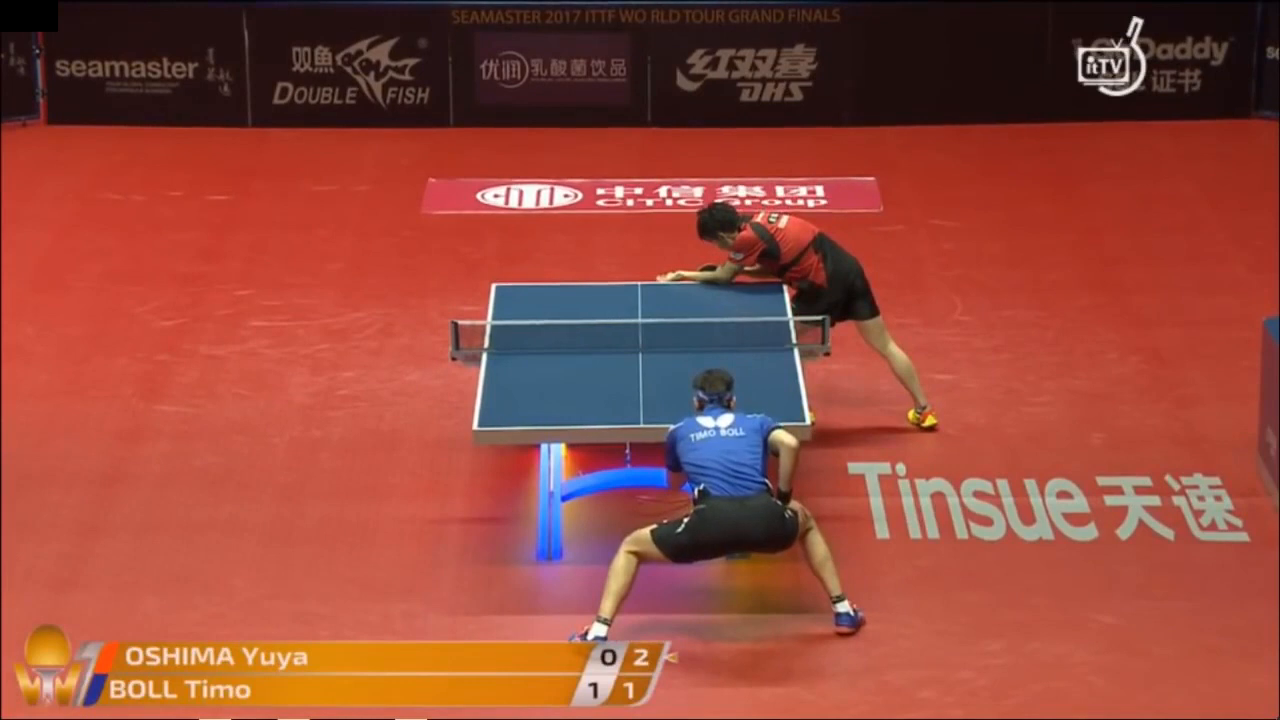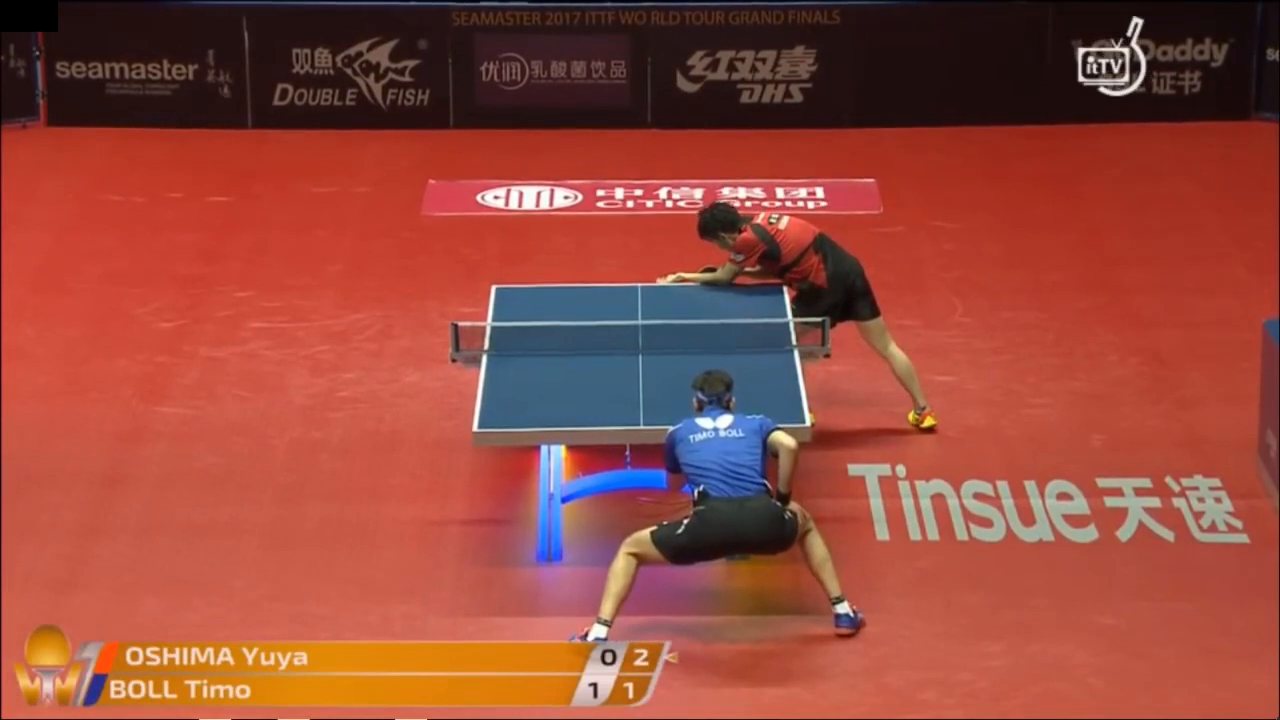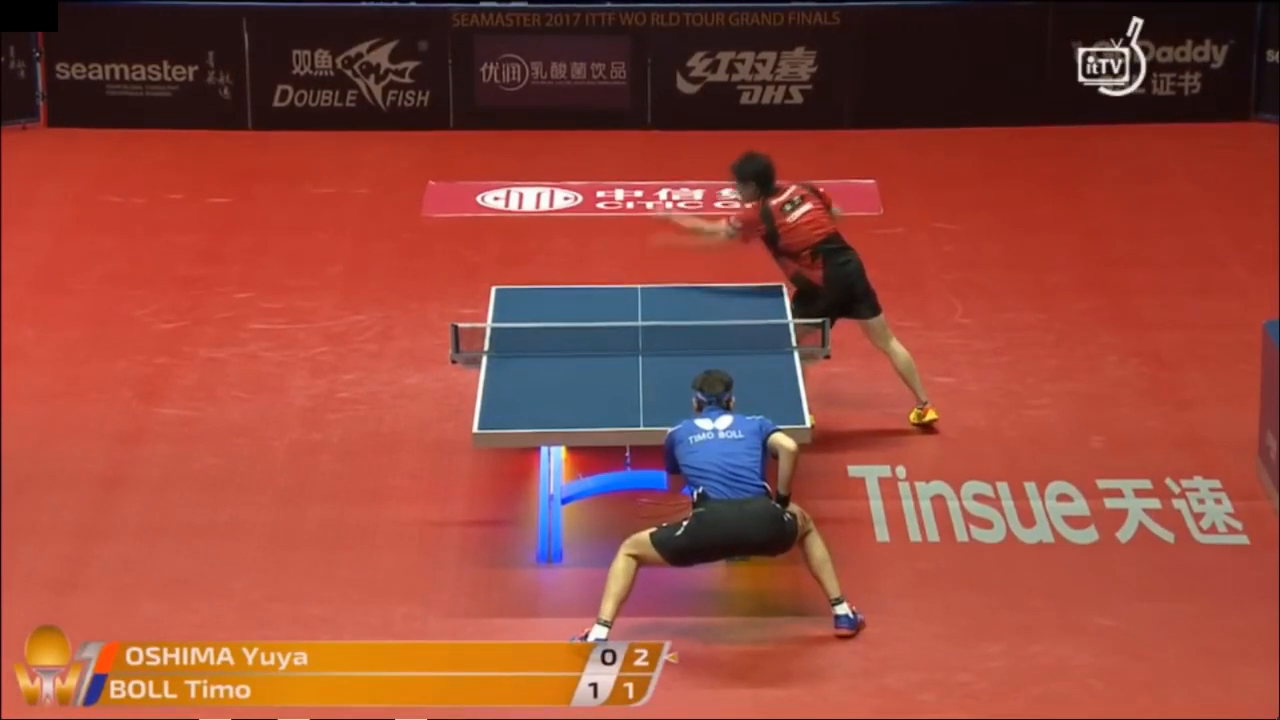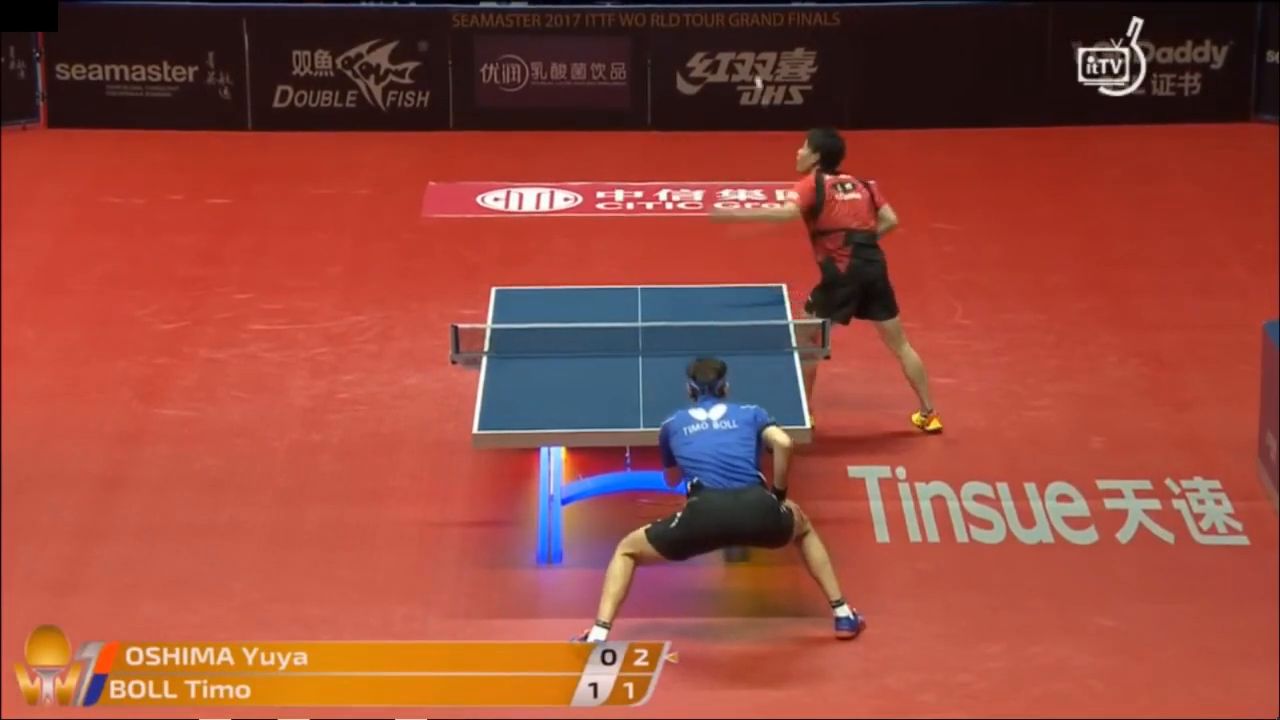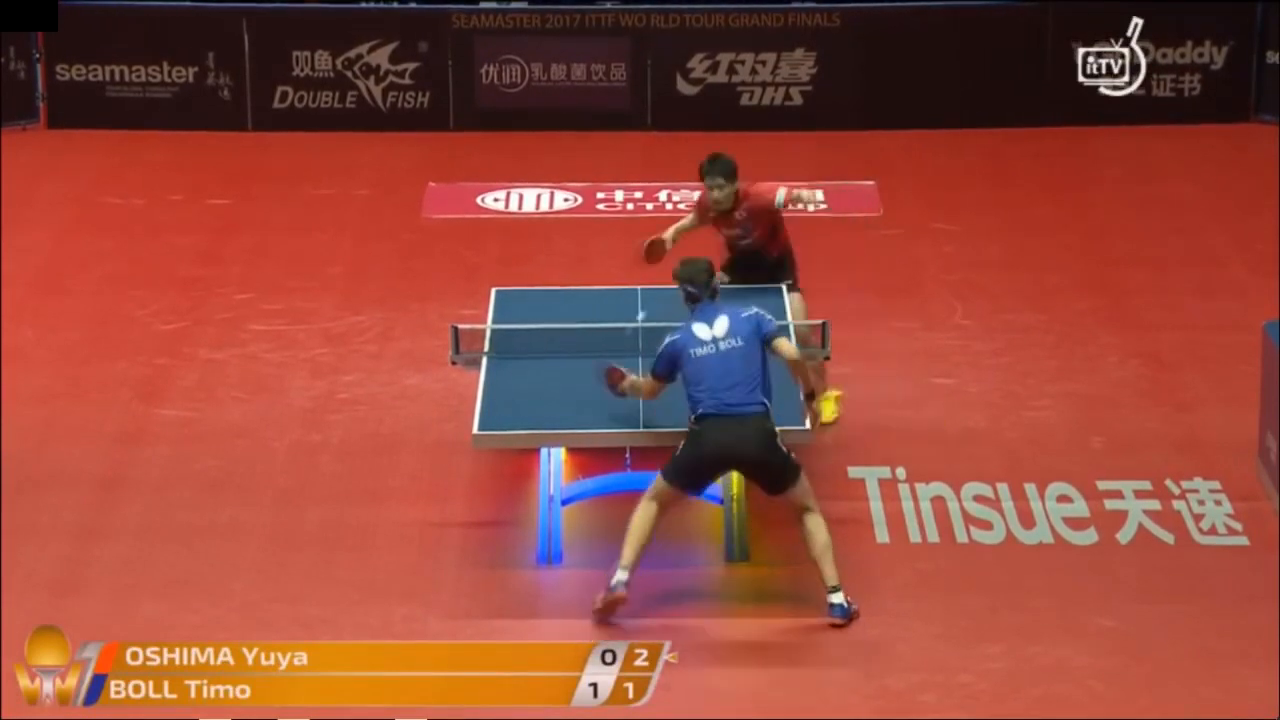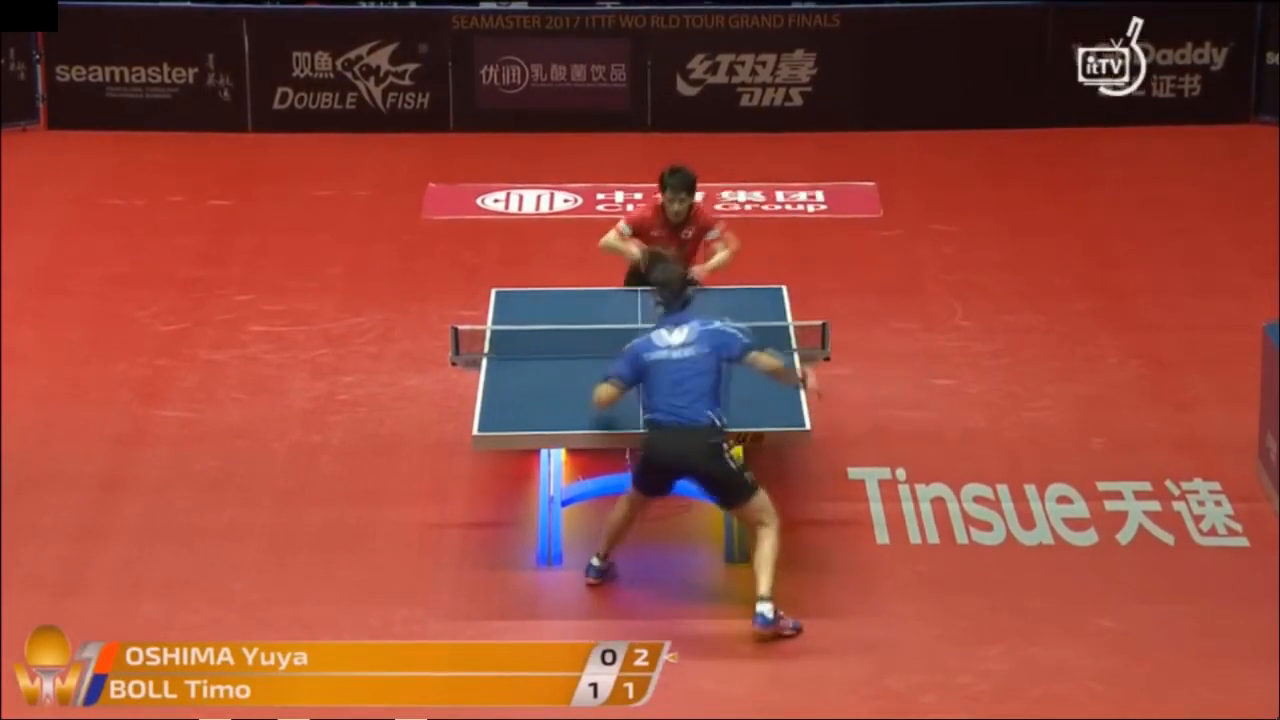
dt=0.7s
person 1, frame 1
left shoulder: (680, 431)
right shoulder: (757, 422)
right elbow: (790, 444)
right wrist: (784, 497)
left hip: (711, 523)
right hip: (764, 520)
left knee: (630, 547)
right knee: (806, 522)
left ankle: (598, 634)
right ankle: (843, 612)
person 1, frame 2
left shoulder: (679, 432)
right shoulder: (756, 423)
right elbow: (789, 445)
right wrist: (783, 498)
left hip: (710, 524)
right hip: (763, 520)
left knee: (630, 549)
right knee: (805, 524)
left ankle: (598, 635)
right ankle: (843, 614)
person 1, frame 3
left shoulder: (678, 434)
right shoulder: (756, 424)
right elbow: (789, 447)
right wrist: (782, 500)
left hip: (709, 527)
right hip: (763, 523)
left knee: (630, 550)
right knee: (805, 525)
left ankle: (599, 635)
right ankle: (843, 614)
person 1, frame 4
left shoulder: (672, 424)
right shoulder: (751, 414)
left elbow: (672, 479)
right elbow: (783, 443)
right wrist: (779, 494)
left hip: (705, 514)
right hip: (757, 511)
left knee: (627, 551)
right knee: (802, 527)
left ankle: (598, 636)
right ankle: (843, 616)
person 1, frame 5
left shoulder: (678, 339)
right shoulder: (751, 317)
left elbow: (649, 391)
right elbow: (792, 355)
left wrist: (628, 385)
right wrist: (811, 393)
left hip: (707, 437)
right hip: (756, 433)
left knee: (652, 501)
right knee: (808, 509)
left ankle: (619, 581)
right ankle: (836, 601)
person 1, frame 6
left shoulder: (640, 346)
right shoulder: (716, 330)
left elbow: (601, 400)
right elbow: (767, 364)
left wrist: (607, 384)
right wrist: (800, 377)
left hip: (659, 444)
right hip: (704, 443)
left knee: (633, 500)
right knee: (767, 520)
left ankle: (598, 565)
right ankle: (765, 611)
person 2, frame 1
left shoulder: (748, 238)
right shoulder: (762, 219)
left elbow: (723, 277)
left wrist: (681, 275)
right wrist: (745, 269)
left hip: (825, 284)
right hip: (849, 268)
right knee: (885, 345)
right ankle: (922, 409)
person 2, frame 2
left shoulder: (749, 239)
right shoulder: (762, 220)
left elbow: (724, 278)
left wrist: (682, 277)
right wrist: (745, 270)
left hip: (826, 285)
right hip: (849, 268)
right knee: (886, 346)
right ankle: (922, 410)
person 2, frame 3
left shoulder: (758, 215)
right shoulder: (804, 190)
left elbow: (719, 234)
right elbow: (835, 214)
left wrist: (681, 220)
left hip: (821, 285)
right hip: (850, 267)
right knee: (887, 342)
right ankle: (924, 406)
person 2, frame 4
left shoulder: (812, 185)
right shoulder: (860, 184)
left elbow: (786, 213)
right elbow: (890, 221)
left wrist: (736, 214)
left hip: (842, 274)
right hip: (875, 267)
left knee: (806, 340)
right knee: (899, 345)
right ankle: (928, 413)
person 2, frame 5
left shoulder: (758, 196)
right shoulder: (706, 204)
left elbow: (793, 194)
right elbow: (695, 219)
left wrist: (810, 198)
right wrist: (671, 234)
left hip: (776, 264)
right hip: (740, 264)
left knee: (799, 330)
left ankle: (825, 394)
person 2, frame 6
left shoulder: (702, 217)
right shoulder: (646, 215)
left elbow: (726, 251)
right elbow: (605, 242)
left wrist: (707, 267)
right wrist: (628, 248)
right hip: (645, 277)
